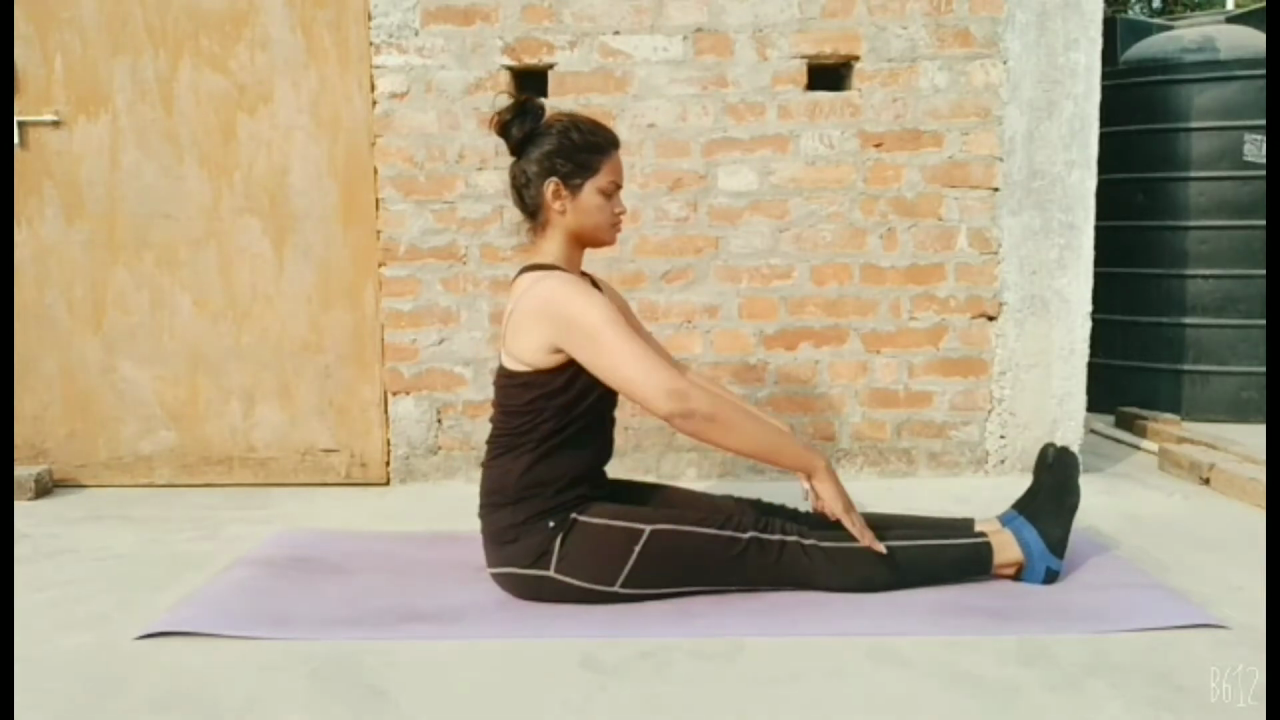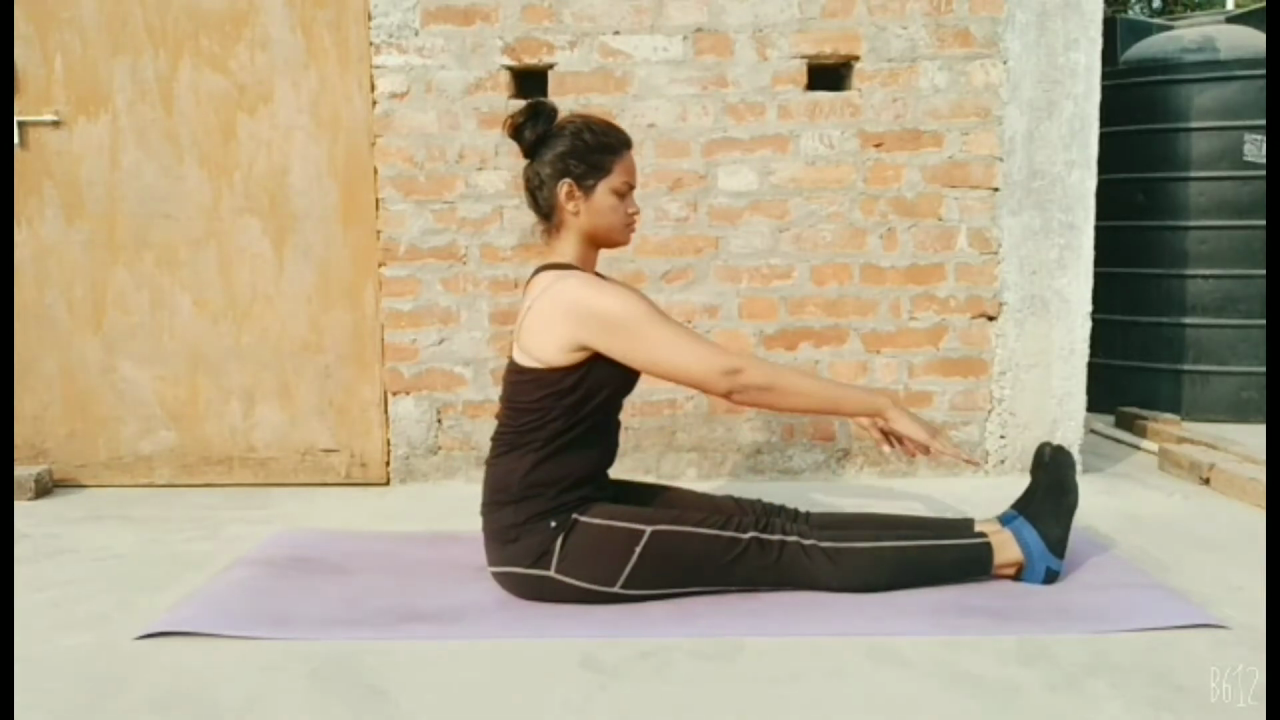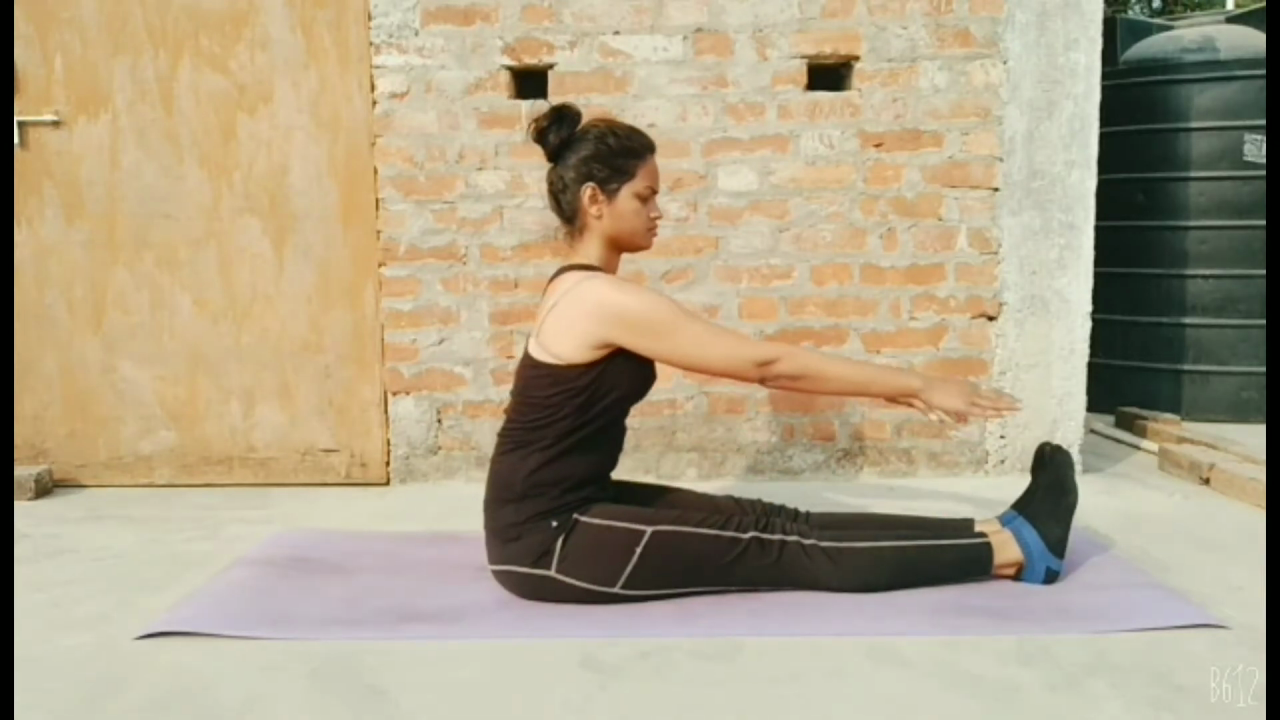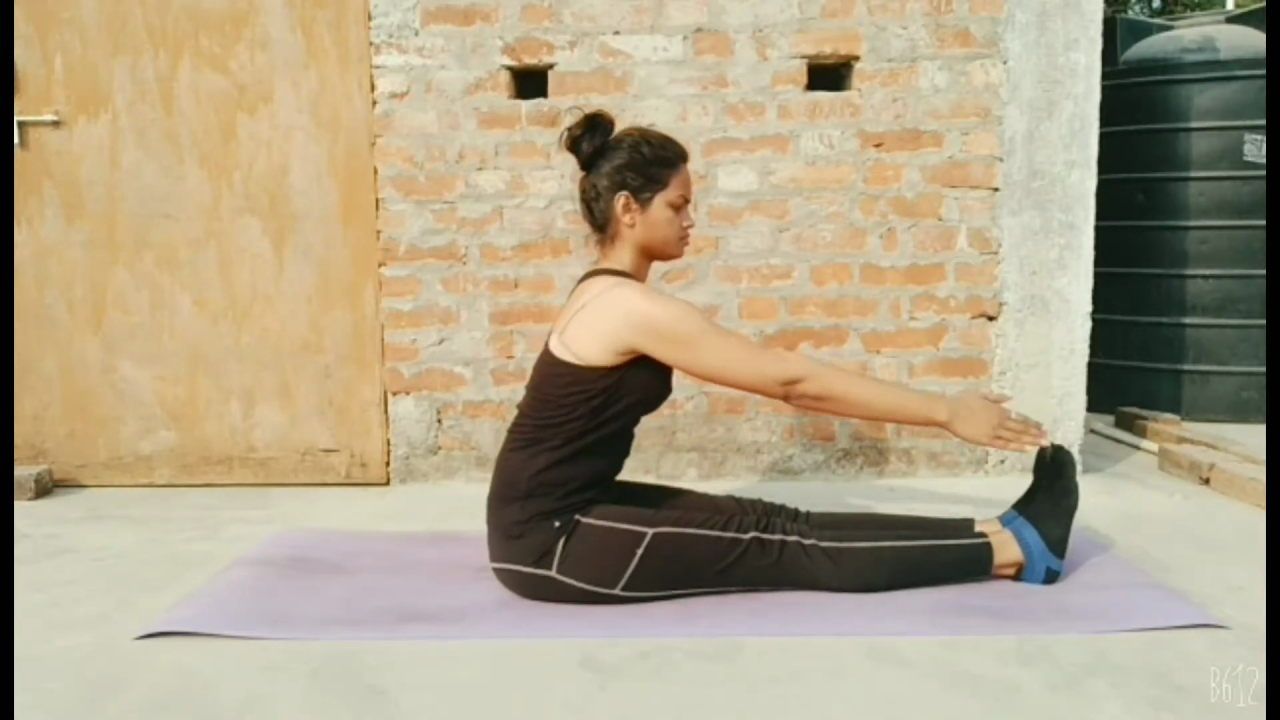
dt=0.3s
person 1, frame 1
left shoulder: (574, 288)
right shoulder: (556, 298)
left elbow: (675, 379)
right elbow: (681, 399)
left wrist: (796, 447)
right wrist: (811, 462)
left hip: (573, 510)
right hip: (542, 541)
left knee: (768, 523)
right knee: (773, 545)
left ankle: (996, 535)
right ankle: (1011, 550)
person 1, frame 2
left shoulder: (577, 288)
right shoulder: (579, 298)
left elbow: (715, 366)
right elbow: (731, 375)
left wrist: (860, 404)
right wrist: (879, 404)
left hip: (574, 509)
right hip: (543, 541)
left knee: (769, 523)
right knee: (769, 544)
left ankle: (995, 536)
right ankle: (1012, 549)
person 1, frame 3
left shoulder: (591, 289)
right shoulder: (603, 300)
left elbow: (747, 358)
right elbow: (766, 362)
right wrist: (915, 384)
left hip: (571, 512)
right hip: (544, 542)
left knee: (769, 522)
right knee: (772, 544)
left ankle: (996, 535)
right ankle: (1011, 550)
person 1, frame 4
left shoulder: (614, 294)
right shoulder: (632, 308)
left elbow: (775, 373)
right elbow: (791, 380)
right wrist: (944, 412)
left hip: (575, 510)
right hip: (547, 541)
left knee: (772, 523)
right knee: (771, 544)
left ankle: (997, 535)
right ankle: (1013, 549)
